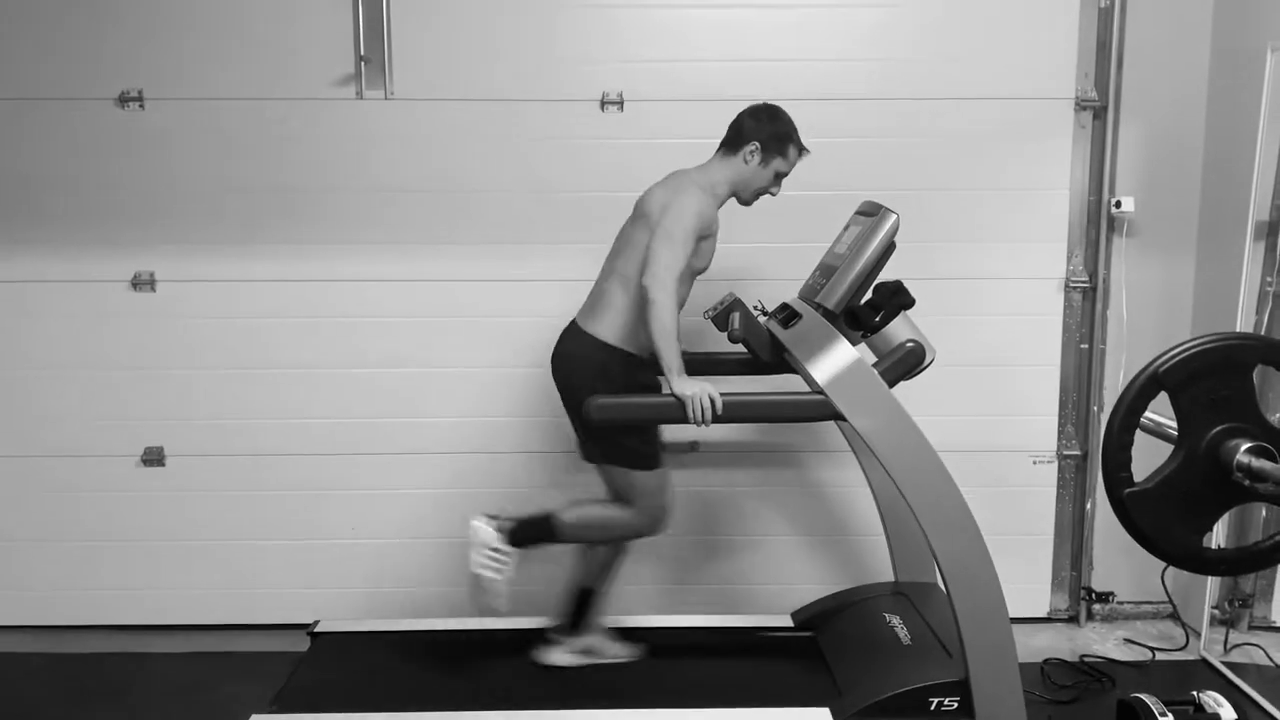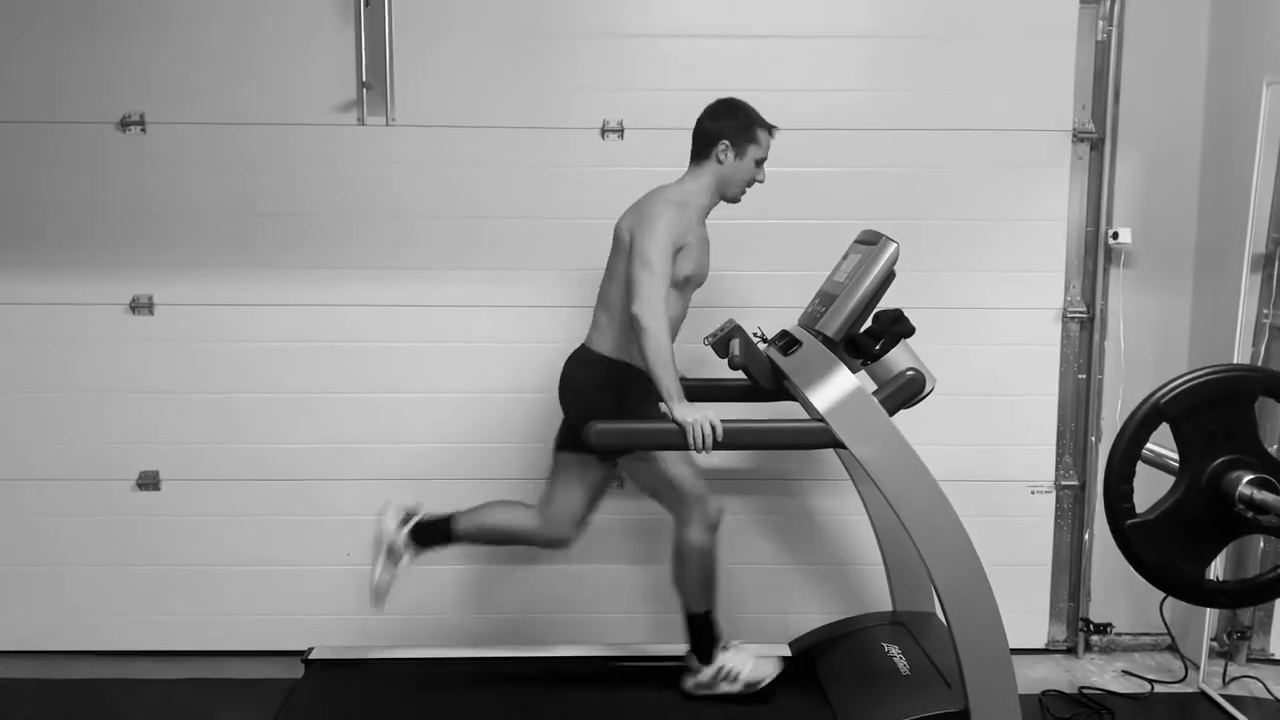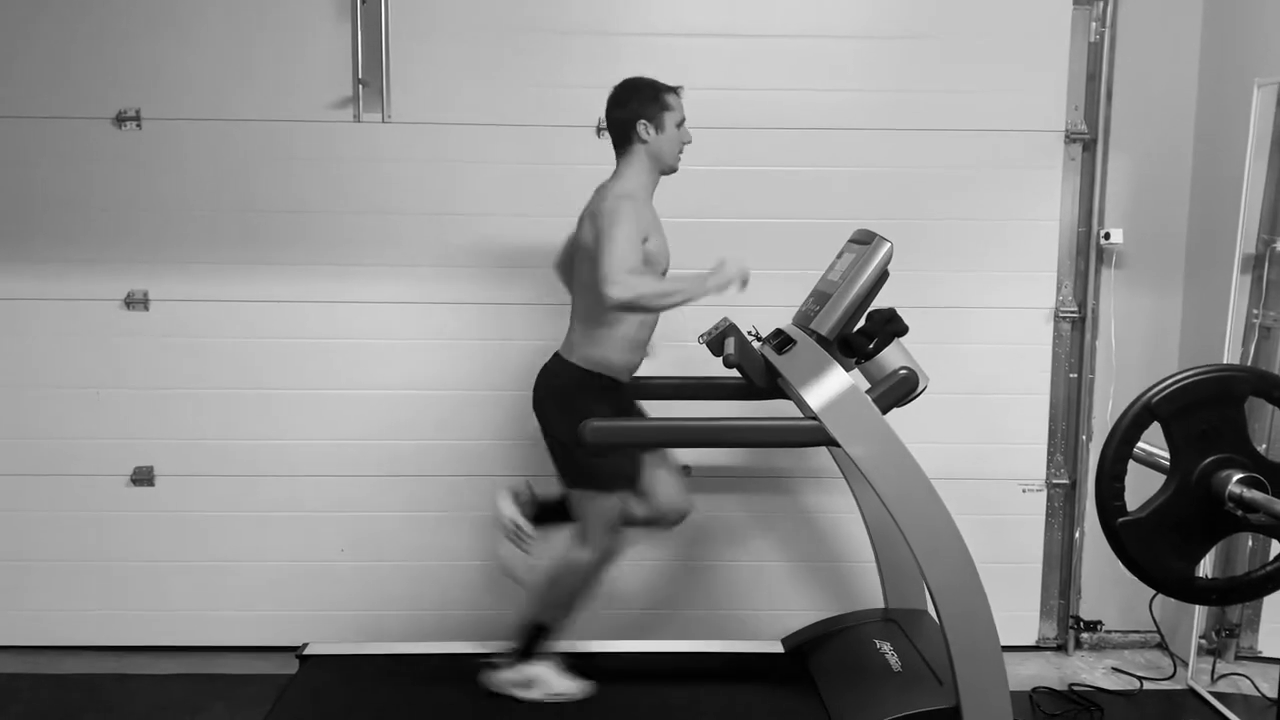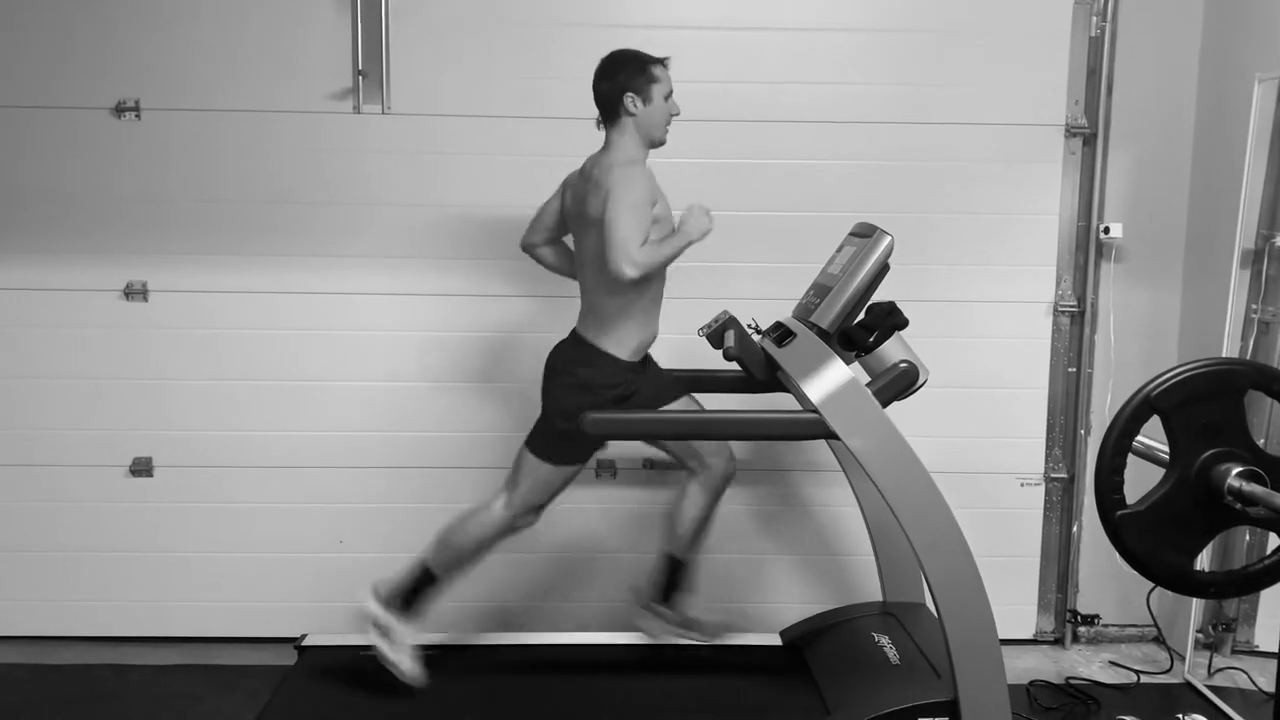
dt=0.7s
person 1, frame 1
left shoulder: (686, 189)
right shoulder: (693, 200)
right elbow: (656, 286)
left wrist: (668, 368)
right wrist: (678, 378)
left hip: (602, 353)
right hip: (602, 363)
left knee: (629, 506)
right knee: (646, 514)
left ankle: (572, 632)
right ankle: (506, 534)
person 1, frame 2
left shoulder: (686, 215)
right shoulder: (667, 211)
right elbow: (645, 308)
right wrist: (677, 403)
left hip: (609, 380)
right hip: (607, 381)
left knee: (557, 525)
right knee: (699, 509)
left ankle: (417, 532)
right ankle: (707, 658)
person 1, frame 3
left shoulder: (629, 199)
right shoulder: (621, 202)
left elbow: (568, 264)
right elbow: (617, 291)
right wrist: (704, 285)
left hip: (598, 385)
right hip: (580, 391)
left knee: (671, 506)
right knee: (599, 542)
left ankle: (534, 509)
right ankle: (520, 660)
person 1, frame 4
left shoulder: (595, 173)
right shoulder: (626, 174)
left elbow: (535, 241)
right elbow: (628, 266)
right wrist: (689, 233)
left hip: (627, 365)
right hip: (592, 373)
left knee: (718, 463)
right knee: (521, 507)
left ankle: (662, 601)
right ankle: (397, 606)
